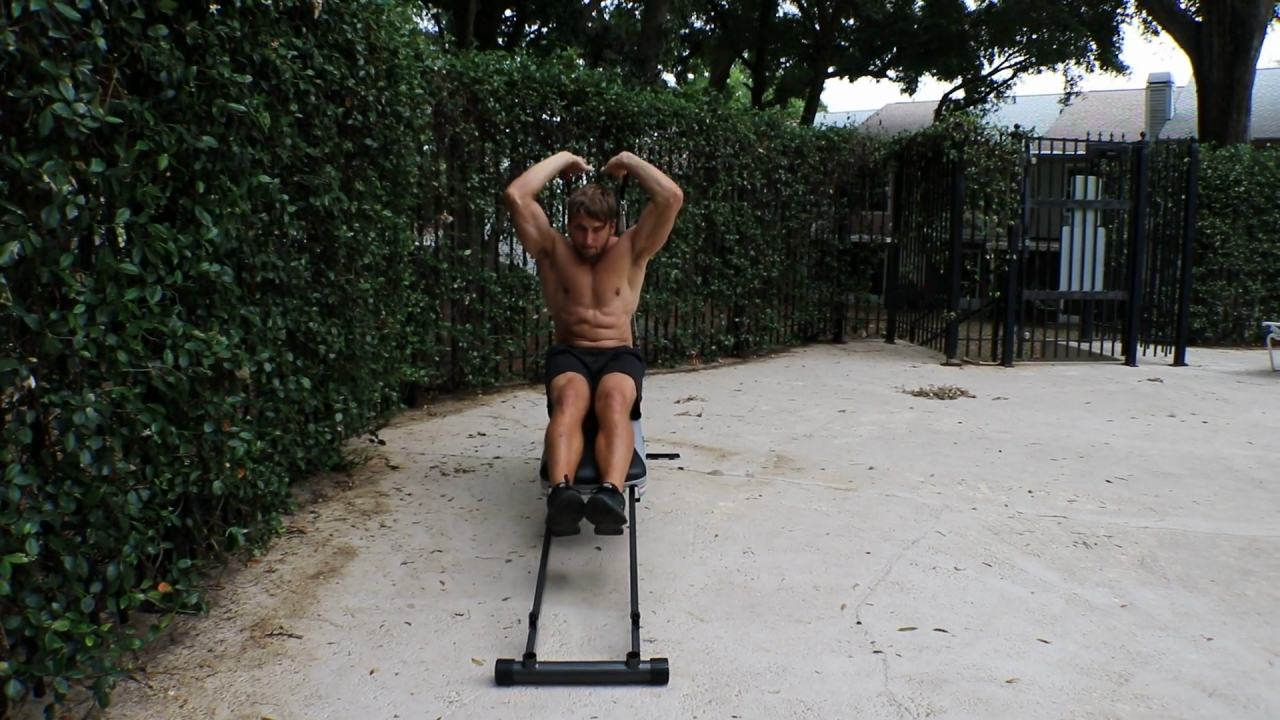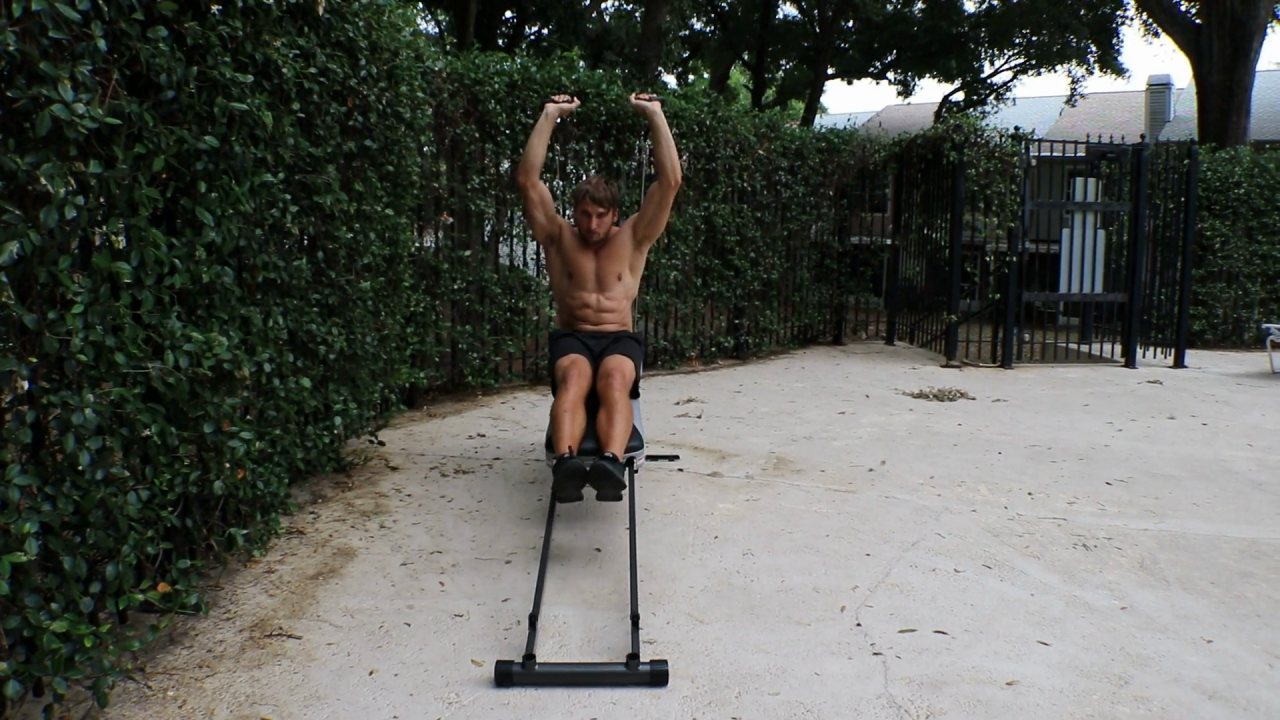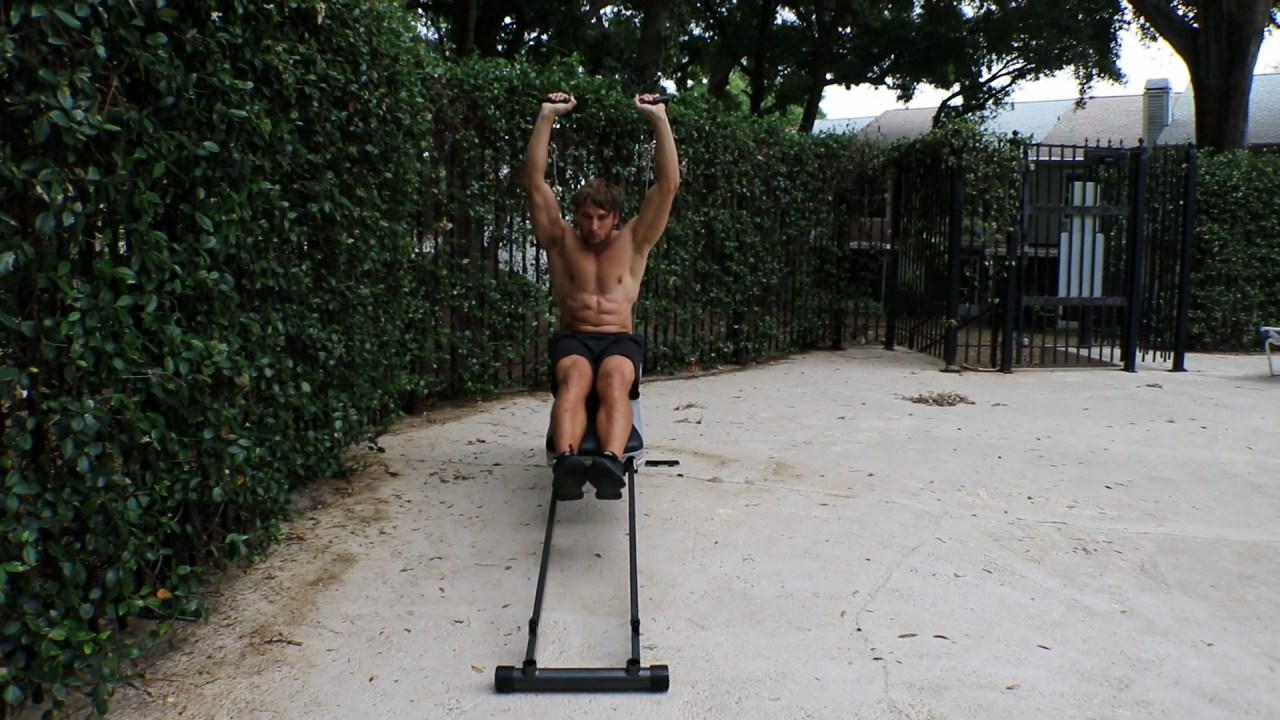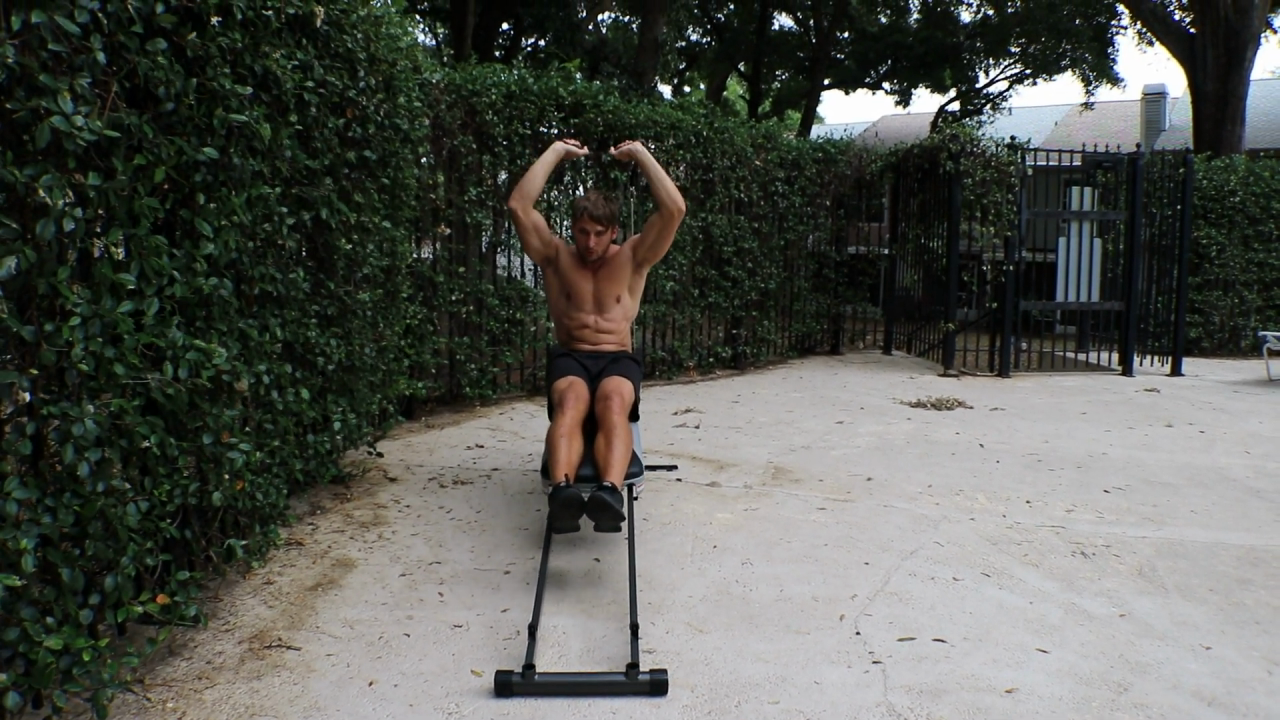
dt=0.5s
person 1, frame 1
left shoulder: (631, 250)
right shoulder: (553, 250)
left elbow: (671, 199)
right elbow: (515, 197)
left wrist: (630, 161)
right wrist: (561, 159)
left hip: (620, 355)
right hip: (568, 353)
left knee: (613, 401)
right knee: (570, 399)
left ankle: (611, 494)
right ankle: (560, 493)
person 1, frame 2
left shoulder: (633, 238)
right shoulder: (558, 237)
left elbow: (670, 181)
right elbow: (527, 180)
left wrist: (655, 115)
right wrist: (550, 115)
left hip: (621, 339)
right hip: (571, 338)
left knee: (614, 379)
right knee: (574, 378)
left ankle: (612, 463)
right ankle: (565, 463)
person 1, frame 3
left shoulder: (633, 242)
right shoulder: (560, 241)
left elbow: (668, 185)
right elbow: (534, 182)
left wrist: (660, 119)
right wrist: (546, 117)
left hip: (620, 341)
right hip: (572, 339)
left knee: (613, 381)
right knee: (574, 378)
left ankle: (611, 462)
right ankle: (566, 461)
person 1, frame 4
left shoulder: (633, 258)
right shoulder: (556, 257)
left elbow: (675, 210)
right elbow: (518, 207)
left wrist: (639, 154)
right wrist: (557, 151)
left hip: (619, 359)
right hip: (569, 357)
left knee: (613, 402)
right knee: (570, 402)
left ankle: (610, 493)
right ankle: (561, 491)
